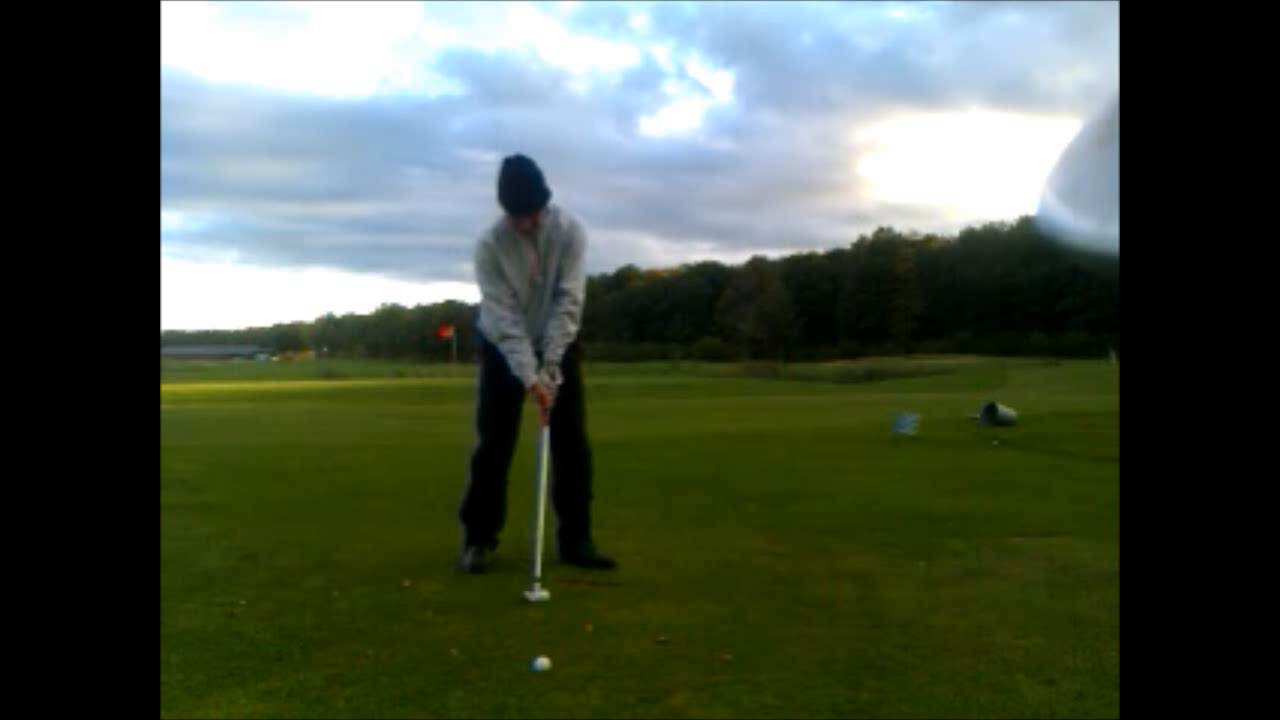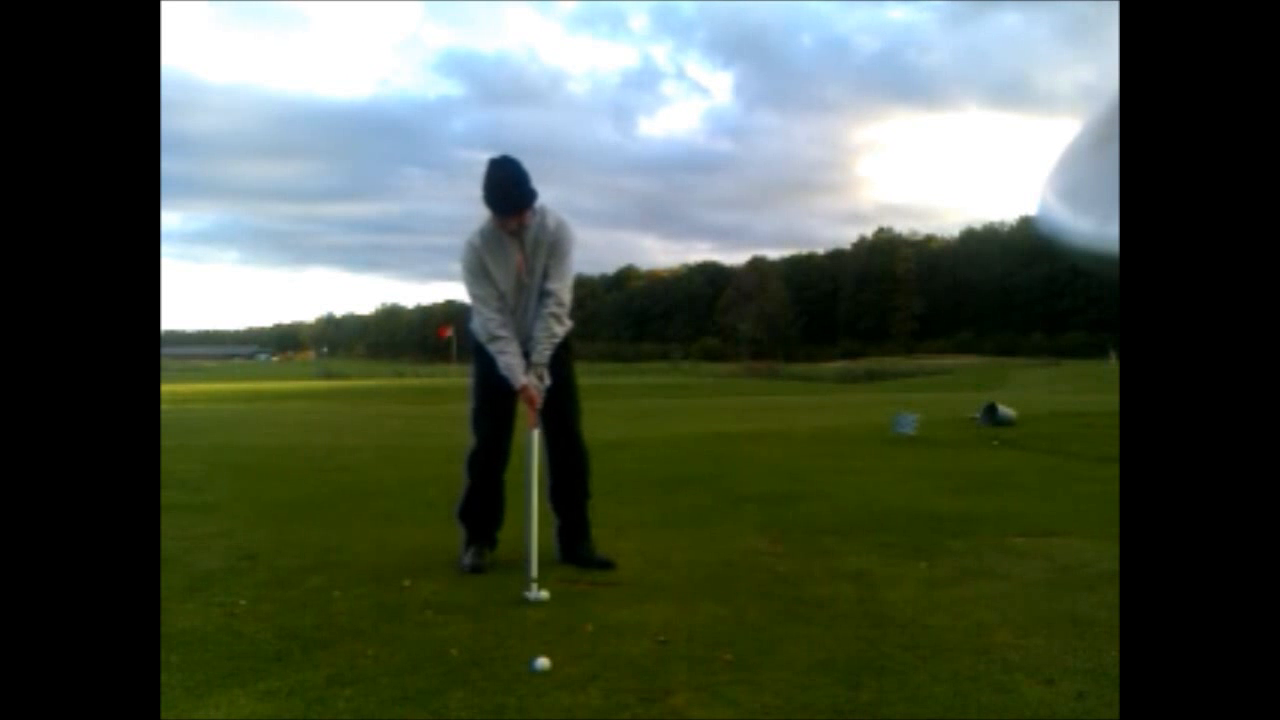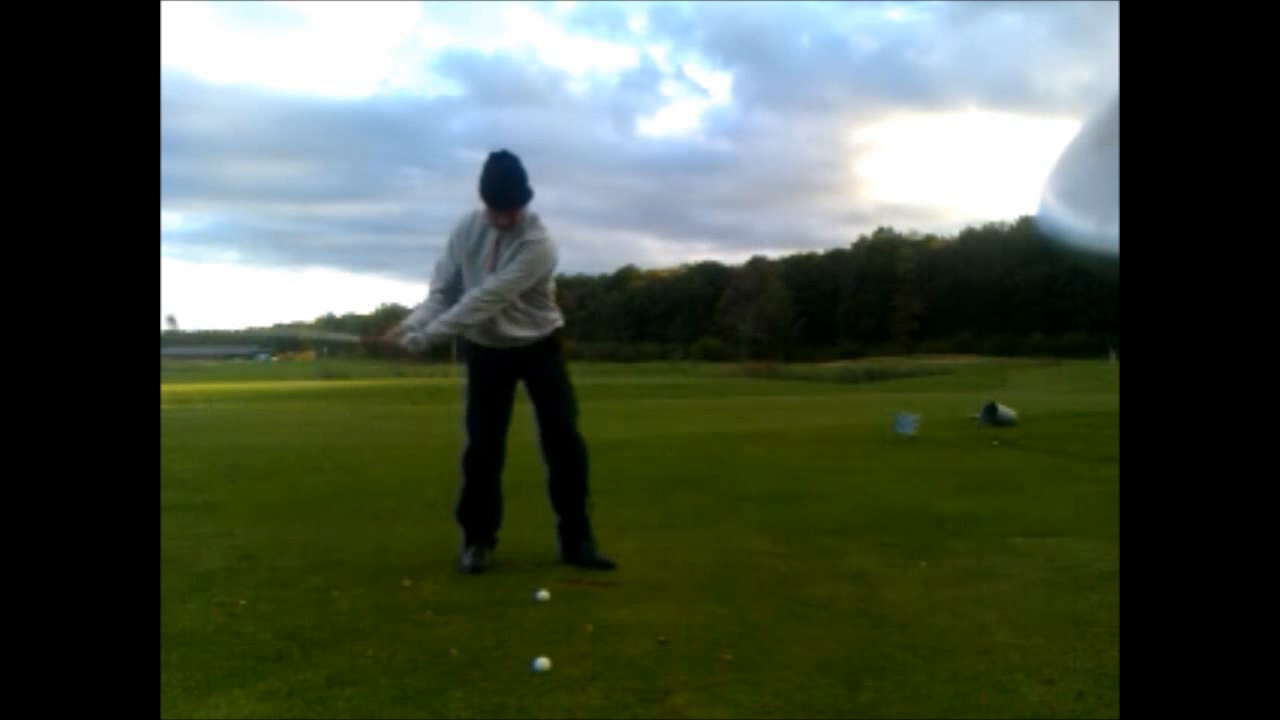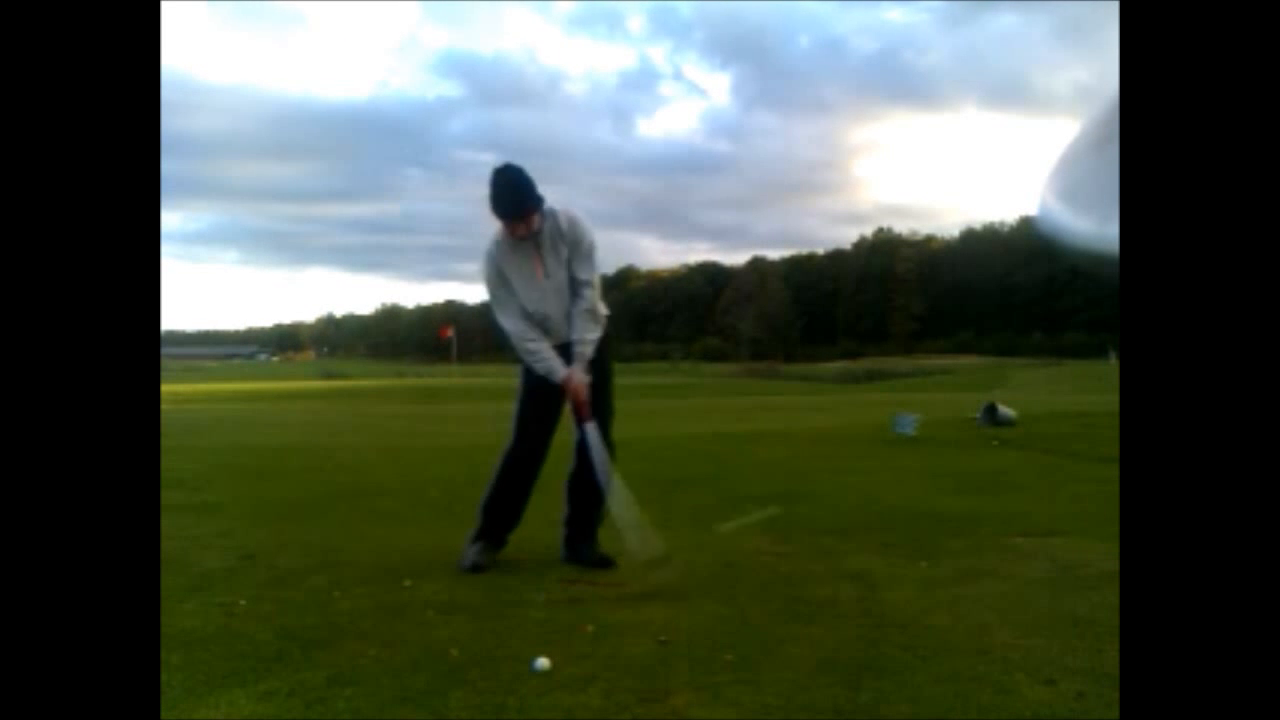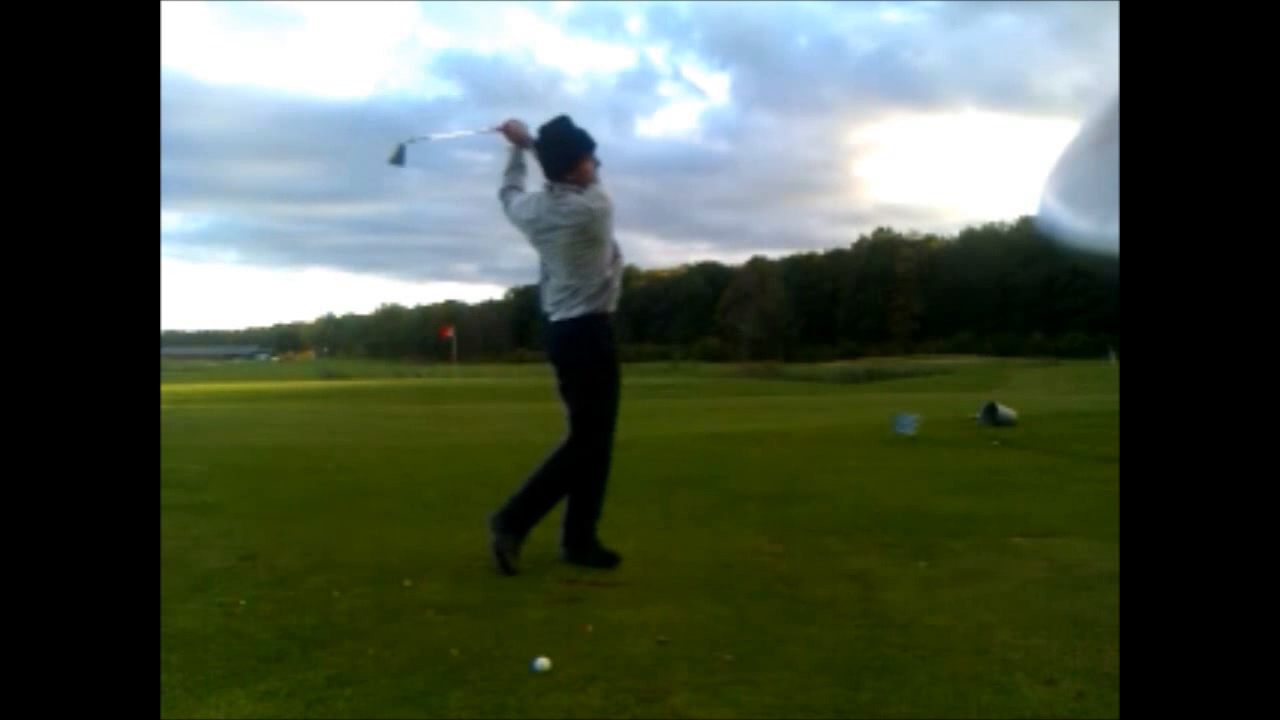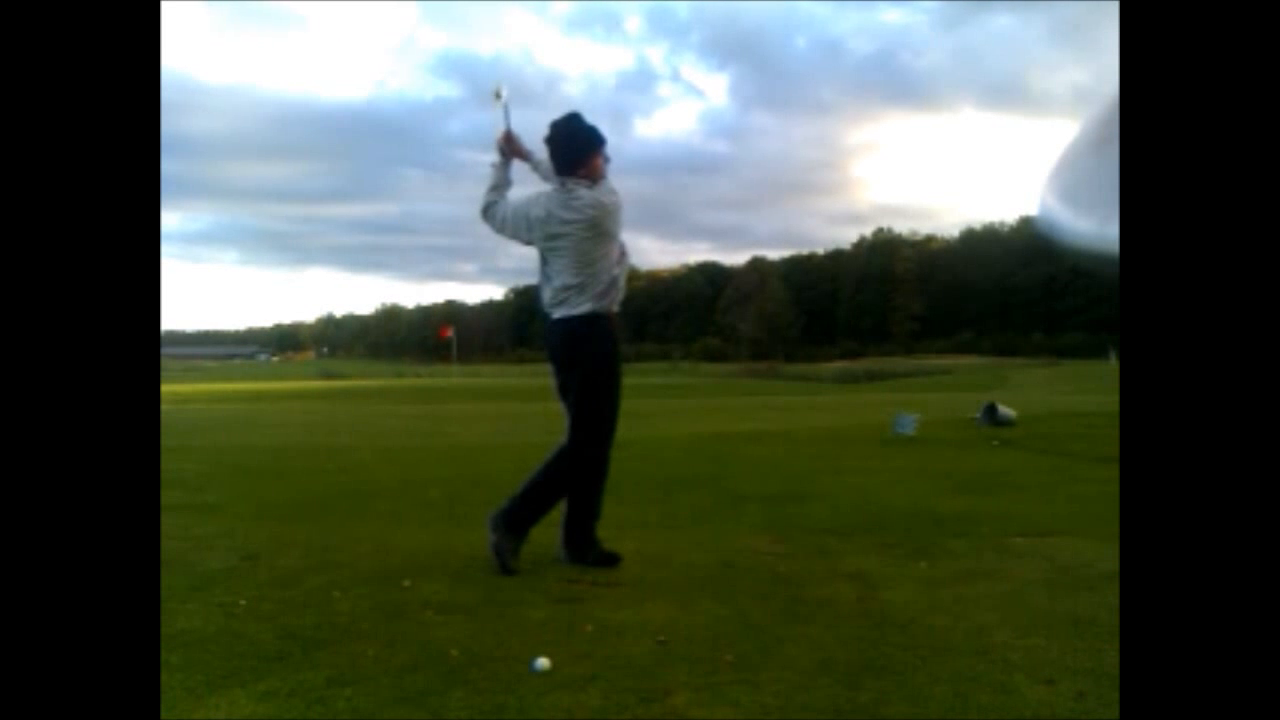
dt=0.5s
person 1, frame 1
left shoulder: (570, 231)
right shoulder: (489, 245)
left elbow: (568, 301)
right elbow: (504, 318)
left wrist: (551, 367)
right wrist: (530, 377)
left hip: (558, 345)
right hip: (503, 348)
left knee: (572, 443)
right knee: (494, 444)
left ankle: (575, 539)
right ankle: (479, 538)
person 1, frame 2
left shoulder: (557, 230)
right shoulder: (476, 247)
left elbow: (555, 302)
right elbow: (492, 321)
left wrist: (538, 368)
right wrist: (518, 378)
left hip: (550, 346)
right hip: (494, 350)
left knee: (568, 443)
right knee: (489, 445)
left ankle: (575, 539)
right ankle: (478, 538)
person 1, frame 3
left shoulder: (539, 245)
right shoulder: (469, 226)
left elbow: (484, 299)
right elbow: (446, 285)
left wrist: (424, 337)
right wrist: (414, 323)
left hip: (539, 346)
right hip: (488, 350)
left knee: (564, 442)
right knee: (483, 446)
left ankle: (577, 538)
right ankle: (478, 538)
person 1, frame 4
left shoulder: (570, 228)
right shoulder: (497, 256)
left elbow: (587, 299)
right elbow: (518, 327)
left wrist: (581, 365)
right wrist: (559, 373)
left hip: (589, 349)
right hip: (542, 356)
right knee: (526, 448)
left ankle: (581, 538)
right ankle: (488, 537)
person 1, frame 5
left shoulder: (531, 208)
right shoulder: (594, 207)
left elbow: (509, 193)
right elbow: (583, 186)
left wrist: (520, 150)
right wrist: (531, 142)
left hip: (563, 330)
right hip: (589, 332)
left knee: (593, 438)
right knee: (587, 440)
left ankle: (580, 538)
right ankle: (512, 520)
person 1, frame 6
left shoulder: (537, 209)
right shoulder: (605, 203)
left elbow: (491, 211)
left wrist: (505, 160)
right wrist: (527, 155)
left hip: (562, 329)
right hip: (592, 331)
left knee: (590, 437)
right knee: (587, 440)
left ankle: (579, 538)
right ankle: (512, 520)
